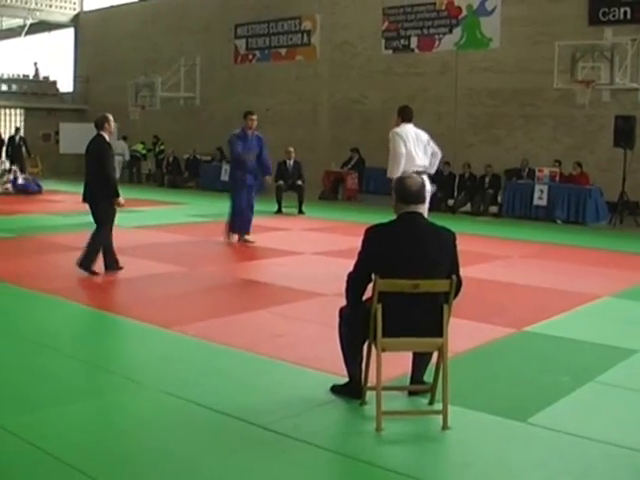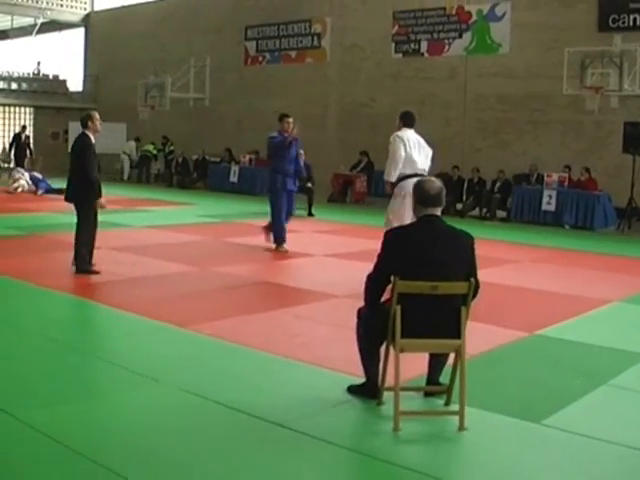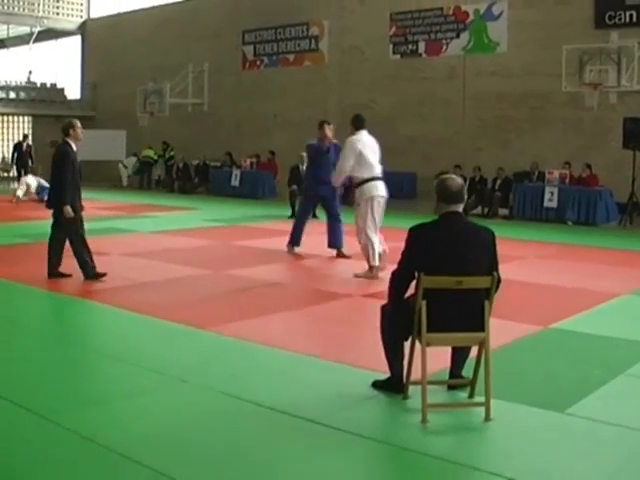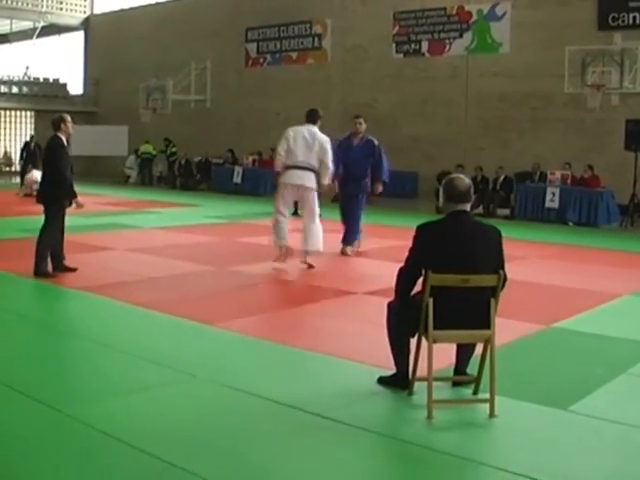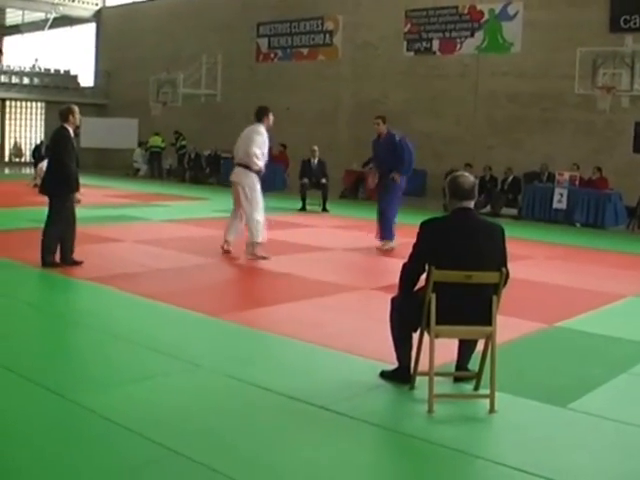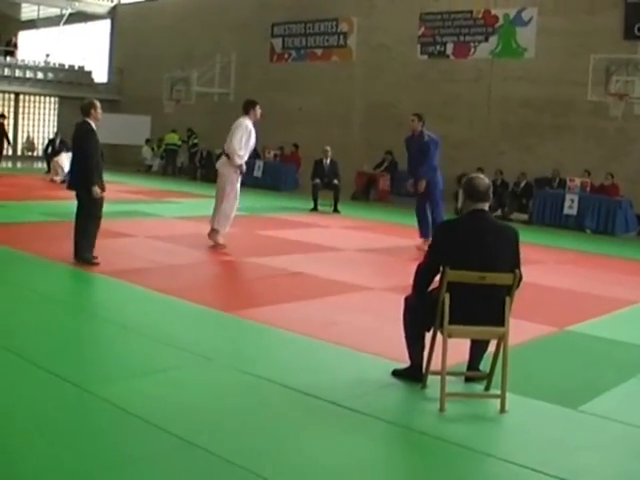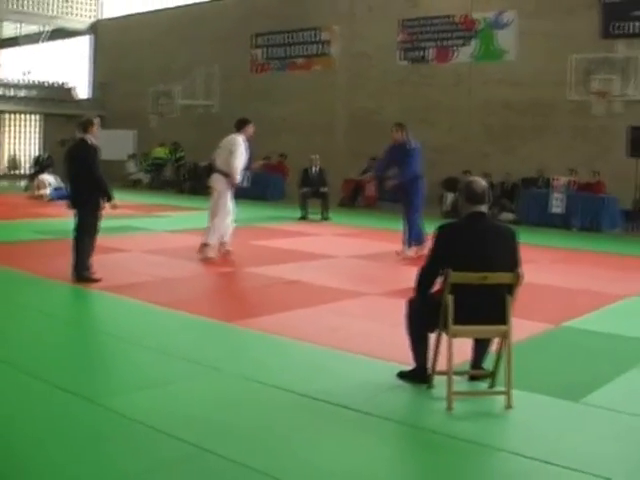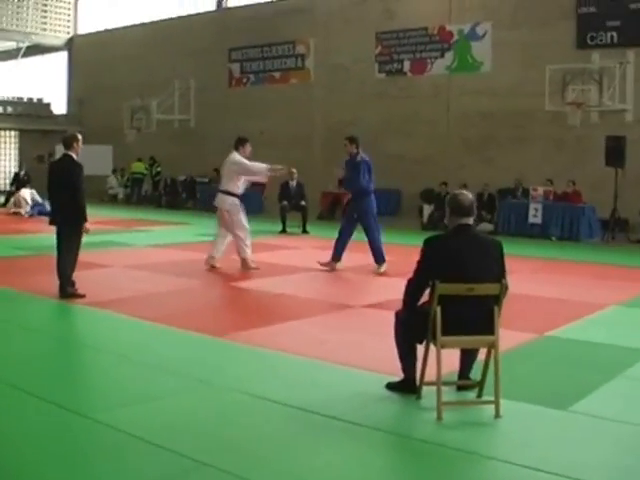
dt=0.5s
person 1, frame 1
left shoulder: (378, 234)
right shoulder: (445, 237)
left elbow: (357, 281)
right elbow: (454, 286)
left wrist: (353, 306)
left hip: (386, 323)
right hip: (430, 325)
left knee: (349, 315)
left ankle: (355, 384)
right ankle: (417, 380)
person 1, frame 2
left shoulder: (397, 237)
right shoulder: (464, 239)
left elbow: (376, 282)
right elbow: (472, 289)
left wrist: (371, 307)
left hip: (405, 325)
right hip: (448, 327)
left knee: (367, 316)
left ankle: (371, 384)
right ankle: (433, 381)
person 1, frame 3
left shoulder: (420, 233)
right shoulder: (485, 235)
left elbow: (402, 278)
left wrist: (393, 302)
left hip: (429, 320)
right hip: (472, 320)
left knee: (391, 312)
left ankle: (396, 378)
right ankle: (456, 374)
person 1, frame 4
left shoulder: (428, 231)
right shoulder: (492, 234)
left elbow: (409, 274)
left wrist: (400, 299)
left hip: (436, 317)
right hip: (478, 318)
left knee: (397, 309)
left ankle: (401, 375)
right ankle: (461, 371)
person 1, frame 5
left shoulder: (432, 228)
right shoulder: (495, 231)
left elbow: (412, 270)
left wrist: (403, 295)
left hip: (438, 312)
right hip: (479, 314)
left knee: (400, 304)
left ankle: (404, 369)
right ankle: (462, 367)
person 1, frame 6
left shoulder: (448, 229)
right shoulder: (509, 233)
left elbow: (427, 270)
left wrist: (417, 295)
left hip: (452, 312)
right hip: (492, 316)
left knee: (413, 303)
left ankle: (416, 368)
right ankle: (473, 368)
person 1, frame 7
left shoulder: (449, 231)
right shoulder: (507, 234)
left elbow: (430, 272)
left wrist: (420, 296)
left hip: (456, 312)
right hip: (494, 314)
left knee: (417, 306)
left ankle: (421, 369)
right ankle: (477, 367)
person 1, frame 8
left shoulder: (436, 244)
right shoulder: (494, 246)
left elbow: (417, 284)
left wrist: (407, 308)
left hip: (443, 324)
right hip: (482, 325)
left knee: (404, 318)
left ankle: (409, 380)
right ankle: (464, 377)
person 2, frame 1
left shoulder: (94, 143)
right shoulder: (104, 145)
right elbow: (108, 173)
right wrist: (117, 195)
left hip: (94, 192)
right hip: (102, 194)
left knee: (105, 226)
right knee: (105, 227)
left ankle: (111, 263)
right ankle: (86, 261)
person 2, frame 2
left shoulder: (83, 140)
right shoulder: (86, 143)
right elbow: (89, 173)
right wrist: (99, 196)
left hip: (82, 192)
right hip: (84, 193)
left knee: (88, 226)
right knee: (86, 227)
left ankle: (82, 260)
right ankle: (82, 265)
person 2, frame 3
left shoulder: (66, 149)
right shoulder: (64, 151)
right elbow: (63, 180)
left wrist: (75, 201)
right wrist: (66, 205)
left hip: (64, 201)
right hip: (64, 201)
left knee: (59, 234)
right knee: (77, 235)
left ankle: (53, 270)
right ankle: (89, 271)
person 2, frame 4
left shoulder: (55, 142)
right shoulder: (58, 144)
right elbow: (63, 174)
left wrist: (69, 195)
right wrist: (74, 196)
left hip: (54, 194)
right hip: (56, 195)
left knee: (56, 230)
right knee: (50, 230)
left ankle: (58, 263)
right ankle: (40, 266)
person 2, frame 5
left shoulder: (63, 134)
right shoulder: (63, 136)
right elbow: (66, 166)
left wrist: (73, 189)
right wrist: (74, 191)
left hip: (63, 187)
right hip: (61, 188)
left knee: (68, 222)
right knee: (56, 222)
left ankle: (67, 256)
right ankle: (48, 258)
person 2, frame 6
left shoulder: (82, 128)
right shoulder: (88, 130)
right elbow: (89, 159)
right wrist: (94, 184)
left hip: (83, 181)
right hip: (88, 182)
left knee: (84, 215)
right knee: (93, 216)
left ankle: (81, 251)
right ankle: (84, 252)
person 2, frame 7
left shoulder: (73, 149)
right shoulder: (90, 149)
left elbow: (72, 175)
right elbow: (97, 176)
left wrist: (73, 197)
right wrist: (109, 197)
left hip: (79, 197)
right hip: (90, 199)
left knee: (82, 234)
right knee: (86, 235)
left ankle: (81, 268)
right ankle: (81, 271)
person 2, frame 8
left shoulder: (54, 165)
right shoulder: (75, 166)
left elbow: (51, 191)
right elbow: (79, 195)
left wrist: (55, 212)
right wrist: (84, 220)
left hip: (60, 214)
right hip: (72, 216)
left knee: (64, 250)
right knee: (69, 251)
left ankle: (66, 283)
right ankle: (66, 287)
person 3, frame 1
left shoulder: (397, 133)
right shoulder: (422, 134)
left elbow: (398, 156)
right elbow: (437, 153)
left wrist: (394, 177)
right wrist: (428, 171)
right hip: (423, 181)
person 3, frame 2
left shoulder: (398, 136)
right shoulder: (420, 140)
left elbow: (396, 159)
right elbow: (426, 162)
left wrist: (389, 181)
left hip: (406, 185)
left knee: (393, 224)
person 3, frame 3
left shoulder: (353, 141)
right shoulder: (373, 141)
left elbow: (344, 166)
left wrist: (335, 183)
right wrist: (350, 177)
left hip: (367, 189)
right hip: (378, 187)
left knee: (367, 230)
right knee: (369, 227)
left ankle: (373, 269)
right ankle: (379, 256)
person 3, frame 4
left shoulder: (291, 131)
right shoulder: (323, 138)
left elbow: (280, 153)
right elbow: (327, 164)
left wrist: (279, 171)
right wrist: (323, 181)
left hip: (290, 176)
right hip: (309, 179)
left knee: (281, 213)
right knee: (311, 218)
left ankle: (284, 248)
right ankle: (308, 255)
person 3, frame 5
left shoulder: (250, 130)
right shoulder: (261, 133)
left elbow: (237, 150)
right elbow: (253, 151)
right wrist: (259, 167)
left hip: (239, 173)
right hip: (249, 176)
left knee: (238, 211)
right knee: (255, 211)
left ankle: (227, 242)
right ankle: (254, 248)
person 3, frame 6
left shoulder: (245, 124)
right shoulder: (244, 125)
right elbow: (233, 145)
right wrist: (239, 164)
left hip: (228, 164)
right hip: (231, 167)
left knee: (223, 200)
right knee: (230, 201)
left ankle: (215, 231)
right ankle: (216, 232)
person 3, frame 7
left shoulder: (229, 139)
right shoulder: (240, 142)
left elbow: (216, 156)
right elbow: (234, 163)
right wrist: (235, 180)
left hip: (219, 177)
right hip: (224, 181)
left knee: (227, 214)
right knee: (220, 215)
left ankle: (223, 244)
right ankle: (206, 246)
person 3, frame 8
left shoulder: (235, 160)
right shoulder: (235, 160)
left elbow: (248, 175)
right elbow: (251, 168)
left wrist: (266, 174)
right wrist: (271, 169)
left hip: (224, 199)
right hip: (230, 201)
left knee: (225, 231)
right knee: (241, 230)
left ankle: (212, 258)
right ankle: (245, 261)
person 4, frame 1
left shoulder: (258, 138)
right shoulder: (236, 137)
left elbow: (263, 157)
right elbow: (235, 151)
left wrist: (266, 173)
right wrist: (245, 156)
left hip: (252, 176)
right hip: (239, 176)
left knee: (249, 207)
right knee: (240, 205)
left ankle: (242, 234)
right ankle: (231, 231)
person 4, frame 2
left shoulder: (294, 140)
right shoulder: (273, 139)
right elbow: (279, 145)
left wrist: (297, 178)
right wrist: (289, 138)
left hip: (289, 180)
right hip: (277, 180)
left knee: (288, 211)
right knee: (279, 212)
left ankle: (269, 228)
right ankle: (279, 243)
person 4, frame 3
left shoulder: (336, 147)
right shoulder: (312, 146)
right elbow: (316, 154)
right wrist: (325, 142)
left hip: (329, 187)
right hip: (313, 187)
left knee: (334, 218)
right knee: (302, 216)
left ankle: (338, 249)
right ankle: (292, 244)
person 4, frame 4
left shoulder: (371, 143)
right shoulder: (344, 142)
left elbow: (380, 162)
right elbow: (336, 160)
left wrist: (379, 181)
right wrist: (335, 179)
left hip: (360, 184)
right hip: (345, 182)
left knee: (355, 215)
right knee: (346, 214)
left ankle: (346, 245)
right ankle: (356, 237)
person 4, frame 5
left shoulder: (396, 139)
right shoulder: (376, 142)
left elbow: (408, 157)
left wrist: (399, 173)
right wrist: (377, 171)
left hip: (396, 178)
right hip: (384, 178)
left knee: (387, 208)
right knee: (382, 209)
left ankle: (387, 239)
right ankle: (388, 240)
person 4, frame 6
left shoulder: (429, 139)
right shoulder: (409, 140)
left elbow: (430, 161)
left wrist: (423, 178)
right wrist: (412, 178)
left hip: (431, 178)
right hip: (420, 178)
left knee: (436, 210)
right knee: (420, 208)
right ankle: (426, 238)
person 4, frame 7
left shoulder: (412, 147)
right shoulder: (394, 148)
left elbow: (410, 167)
right elbow: (386, 162)
left wrist: (397, 180)
right wrist: (376, 173)
left hip: (415, 183)
right hip: (405, 184)
left knee: (412, 215)
right knee: (413, 215)
left ankle: (410, 245)
right ankle: (421, 243)
person 4, frame 8
left shoulder: (361, 161)
right shoulder: (350, 161)
left elbow: (360, 182)
left wrist: (343, 179)
right wrist: (347, 192)
left hip: (364, 200)
right hip: (354, 200)
left knee: (372, 233)
right knee: (344, 231)
left ankle: (381, 262)
right ankle: (334, 261)
